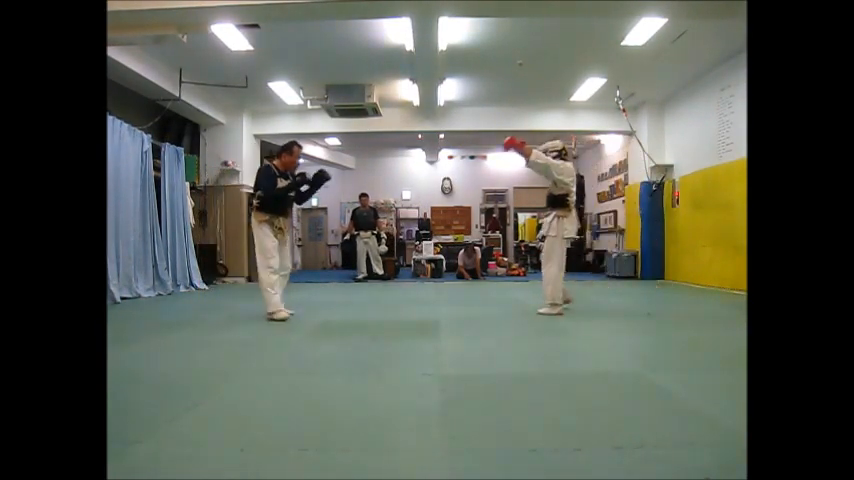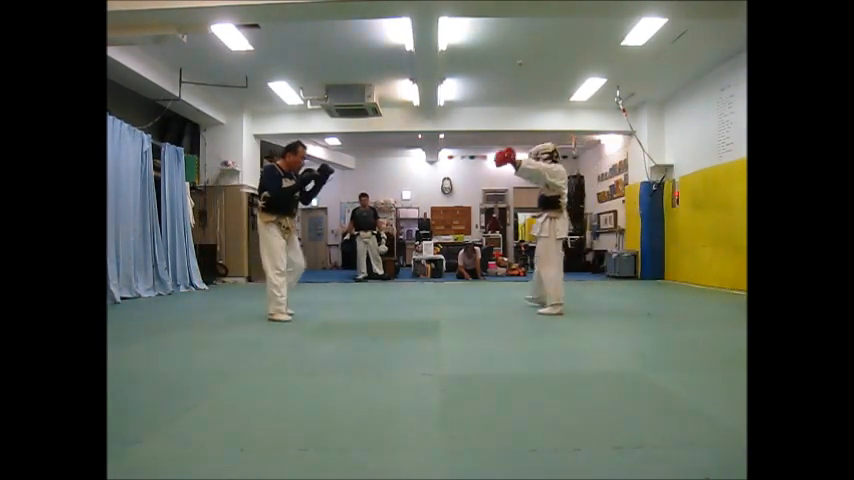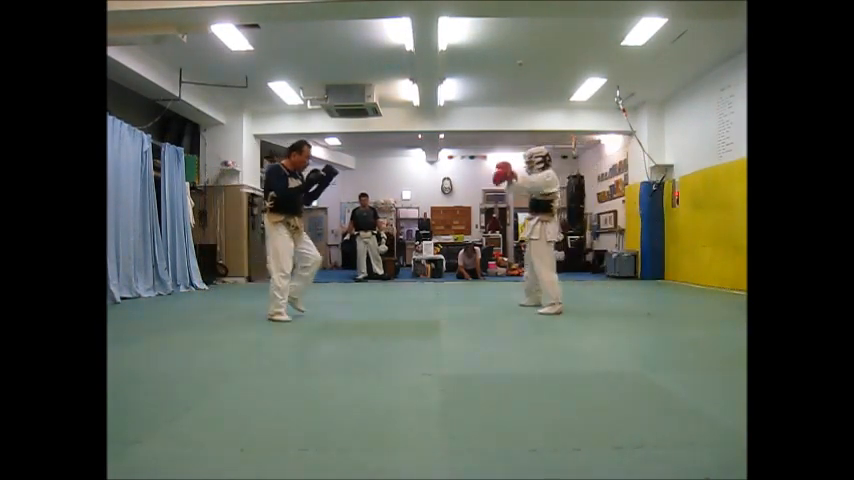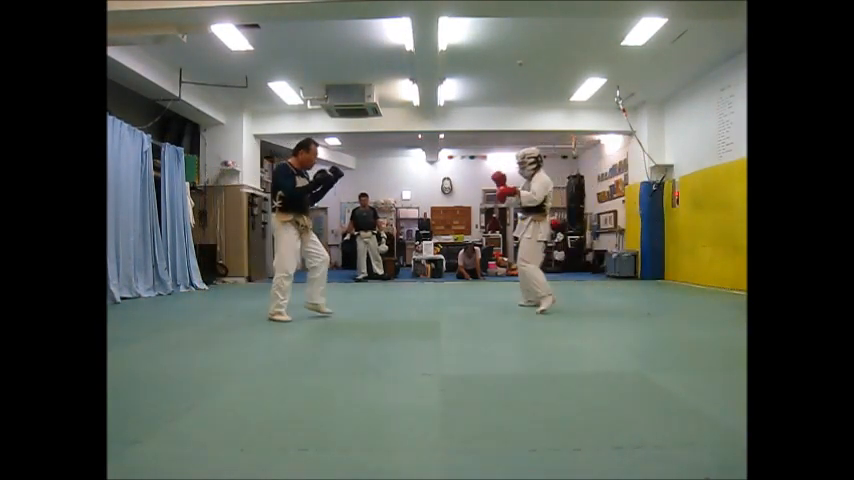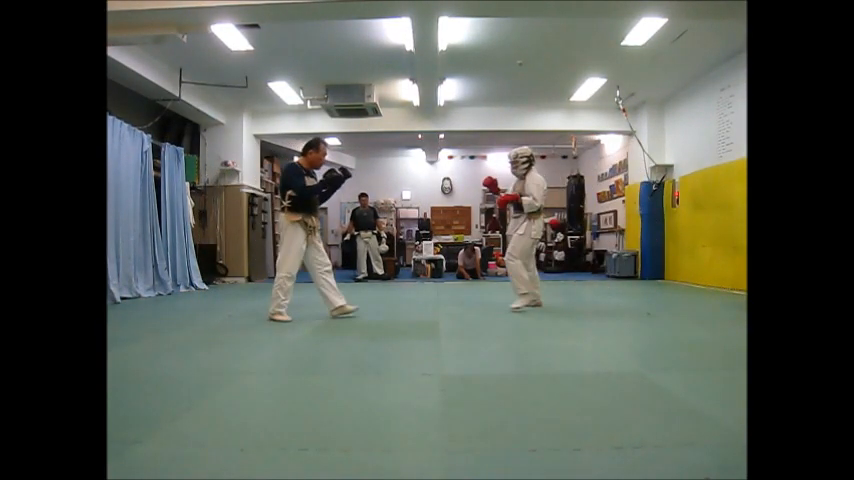
dt=0.1s
person 1, frame 1
left shoulder: (290, 175)
right shoulder: (266, 170)
left elbow: (299, 199)
right elbow: (268, 194)
left wrist: (316, 184)
right wrist: (294, 185)
left hip: (282, 225)
right hip: (264, 222)
left knee: (284, 267)
right knee: (271, 265)
left ankle: (277, 305)
right ankle: (274, 309)
person 1, frame 2
left shoulder: (293, 174)
right shoulder: (270, 171)
left elbow: (305, 199)
right elbow: (277, 195)
left wrist: (319, 181)
right wrist: (301, 183)
left hip: (287, 225)
right hip: (271, 224)
left knee: (296, 265)
right knee: (277, 267)
left ankle: (280, 303)
right ankle: (275, 310)
person 1, frame 3
left shoulder: (297, 174)
right shoulder: (275, 171)
left elbow: (307, 200)
right elbow: (284, 195)
left wrist: (323, 183)
right wrist: (307, 184)
left hip: (295, 225)
right hip: (278, 224)
left knee: (313, 259)
right knee: (281, 269)
left ankle: (293, 295)
right ankle: (276, 311)
person 1, frame 4
left shoulder: (303, 173)
right shoulder: (282, 170)
left elbow: (310, 199)
right elbow: (292, 194)
left wrist: (328, 184)
right wrist: (316, 182)
left hip: (301, 224)
right hip: (286, 223)
left knee: (320, 259)
right knee: (285, 268)
left ankle: (314, 301)
right ankle: (276, 310)
person 1, frame 5
left shoulder: (310, 173)
right shoulder: (291, 169)
left elbow: (318, 199)
right elbow: (304, 193)
left wrist: (336, 184)
right wrist: (326, 182)
left hip: (309, 225)
right hip: (294, 223)
left knee: (323, 265)
right knee: (288, 269)
left ankle: (337, 305)
right ankle: (277, 310)
person 2, frame 1
left shoulder: (566, 168)
right shoulder: (557, 171)
left elbow: (542, 160)
right elbow: (539, 163)
left wrist: (520, 147)
right wrist: (522, 149)
left hip: (561, 221)
right hip: (558, 221)
left knee: (552, 263)
right knee: (549, 260)
left ankle: (554, 305)
right ankle: (561, 295)
person 2, frame 2
left shoulder: (557, 171)
right shoulder: (548, 174)
left elbow: (533, 166)
right elbow: (528, 172)
left wrist: (512, 159)
right wrist: (513, 159)
left hip: (552, 223)
right hip: (547, 222)
left knee: (549, 264)
right knee: (541, 261)
left ankle: (556, 304)
right ankle: (540, 295)
person 2, frame 3
left shoulder: (549, 176)
right shoulder: (540, 178)
left elbow: (527, 181)
right elbow: (523, 186)
left wrist: (508, 174)
right wrist: (508, 176)
left hip: (543, 225)
right hip: (538, 225)
left knee: (543, 265)
right knee: (531, 263)
left ankle: (555, 303)
right ankle: (533, 298)
person 2, frame 4
left shoulder: (541, 179)
right shoulder: (530, 180)
left elbow: (533, 198)
right elbow: (519, 200)
left wrist: (513, 191)
right wrist: (505, 189)
left hip: (536, 227)
right hip: (527, 226)
left knee: (525, 263)
right knee: (528, 262)
left ankle: (546, 296)
right ankle: (533, 298)
person 2, frame 5
left shoulder: (535, 178)
right shoulder: (521, 180)
left elbow: (534, 202)
right elbow: (512, 203)
left wrist: (514, 198)
right wrist: (496, 191)
left hip: (529, 224)
right hip: (520, 223)
left knee: (512, 258)
right knee: (527, 262)
left ankle: (524, 295)
right ankle: (533, 297)
